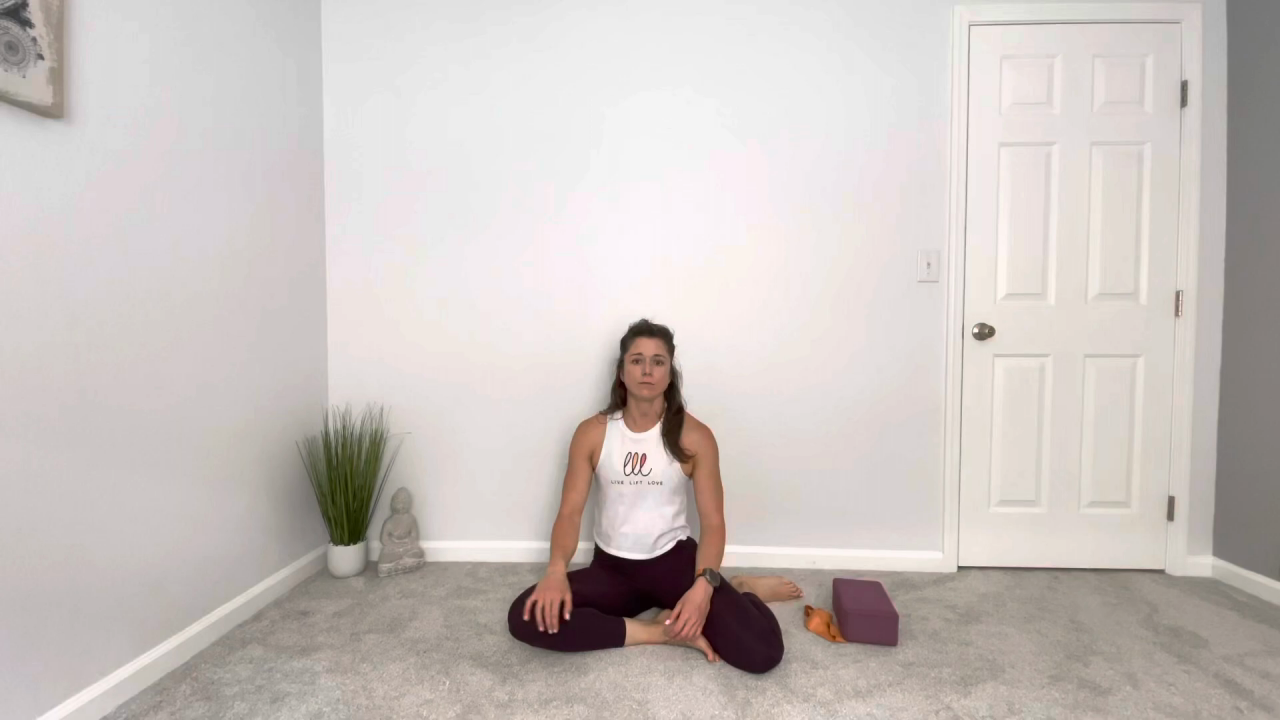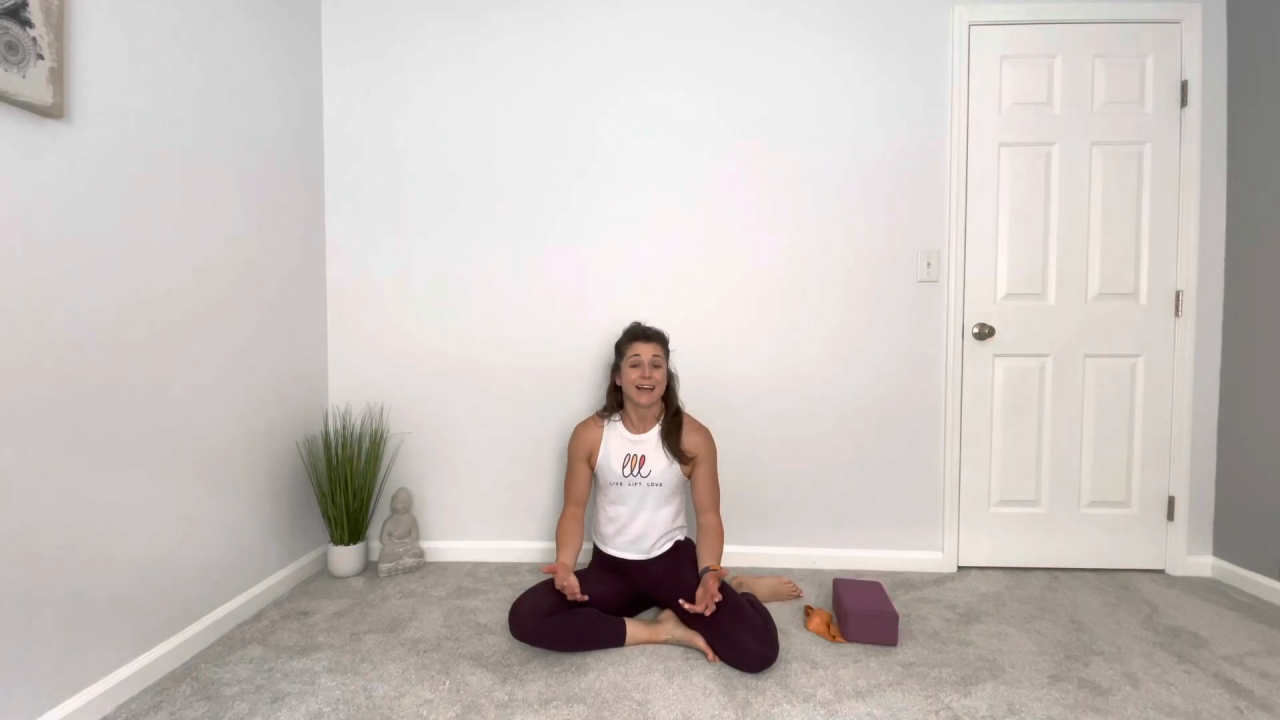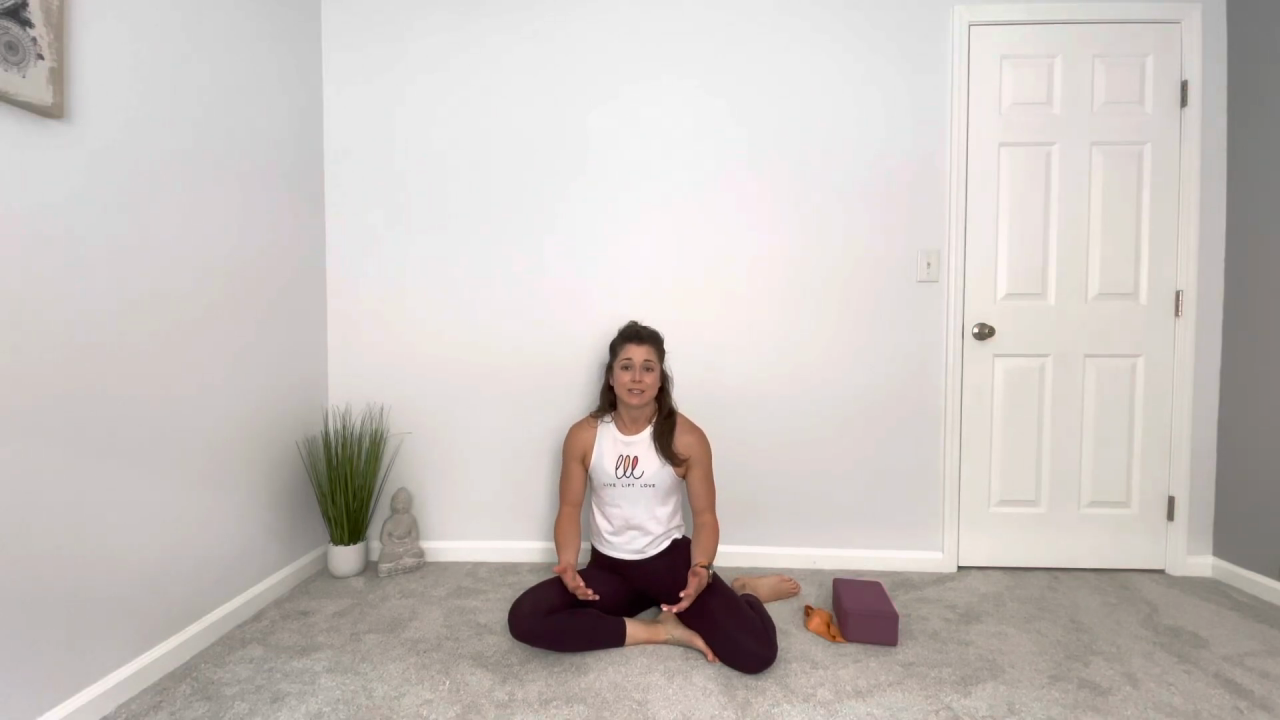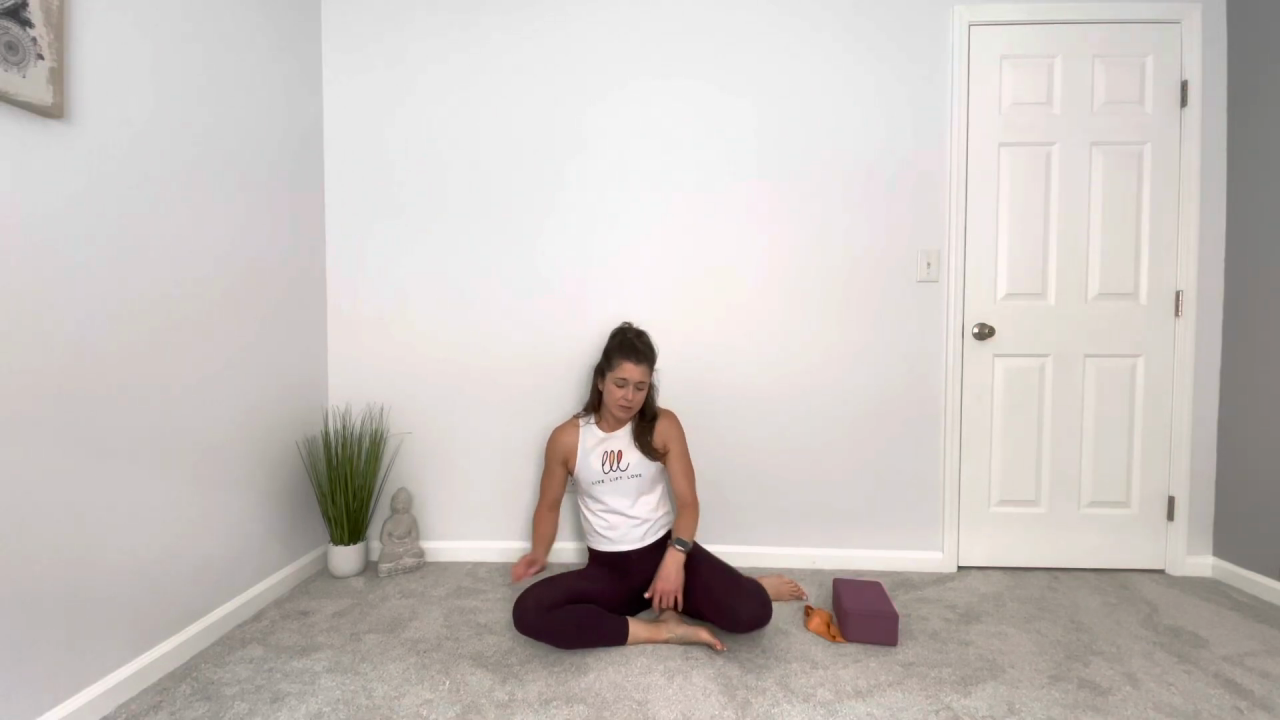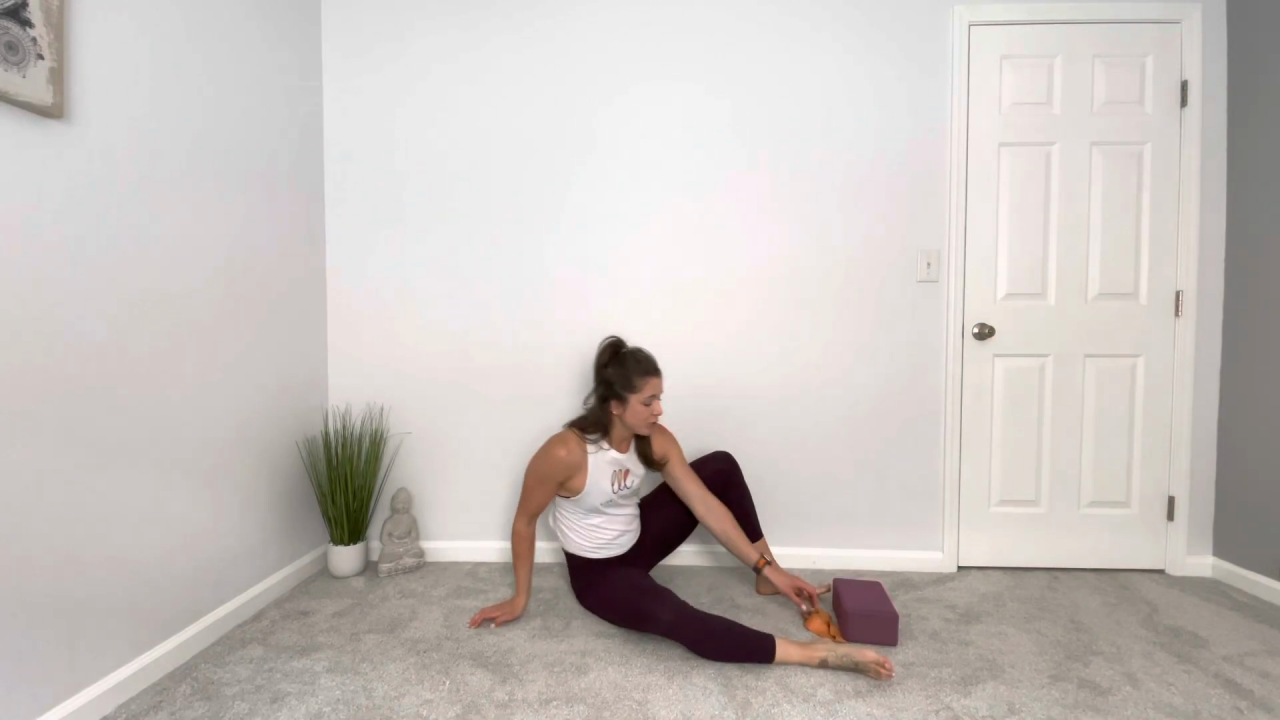
dt=1s
person 1, frame 1
left shoulder: (694, 436)
right shoulder: (592, 433)
left elbow: (712, 521)
right elbow: (570, 512)
left wrist: (705, 586)
right wrist: (556, 570)
left hip: (674, 561)
right hip: (613, 567)
left knee: (762, 651)
right knee: (526, 618)
left ankle: (736, 591)
right ankle: (659, 632)
person 1, frame 2
left shoulder: (693, 437)
right shoulder: (589, 434)
left elbow: (708, 516)
right elbow: (574, 509)
left wrist: (711, 575)
right wrist: (564, 564)
left hip: (672, 561)
right hip: (611, 567)
left knee: (758, 652)
right knee: (524, 619)
left ankle: (736, 590)
right ankle: (662, 631)
person 1, frame 3
left shoulder: (687, 438)
right shoulder: (583, 435)
left elbow: (704, 515)
right elbow: (569, 509)
left wrist: (702, 570)
right wrist: (567, 564)
left hip: (670, 559)
right hip: (609, 568)
left knee: (757, 652)
right knee: (525, 618)
left ankle: (742, 591)
right ankle: (664, 631)
person 1, frame 4
left shoulder: (664, 427)
right shoulder: (567, 437)
left elbow: (687, 501)
right elbow: (548, 506)
left wrist: (675, 558)
right wrist: (538, 555)
left hip: (669, 553)
right hip: (609, 569)
left knee: (751, 614)
right knee: (528, 613)
left ankle: (745, 588)
right ankle: (665, 630)
person 1, frame 5
left shoulder: (656, 441)
right shoulder: (565, 453)
left elbow: (709, 508)
right elbow: (524, 521)
left wrist: (768, 569)
right wrist: (520, 598)
left hip: (637, 540)
right hip: (597, 573)
left knee: (722, 467)
right knee: (671, 615)
left ankle: (764, 579)
right ankle: (809, 653)
